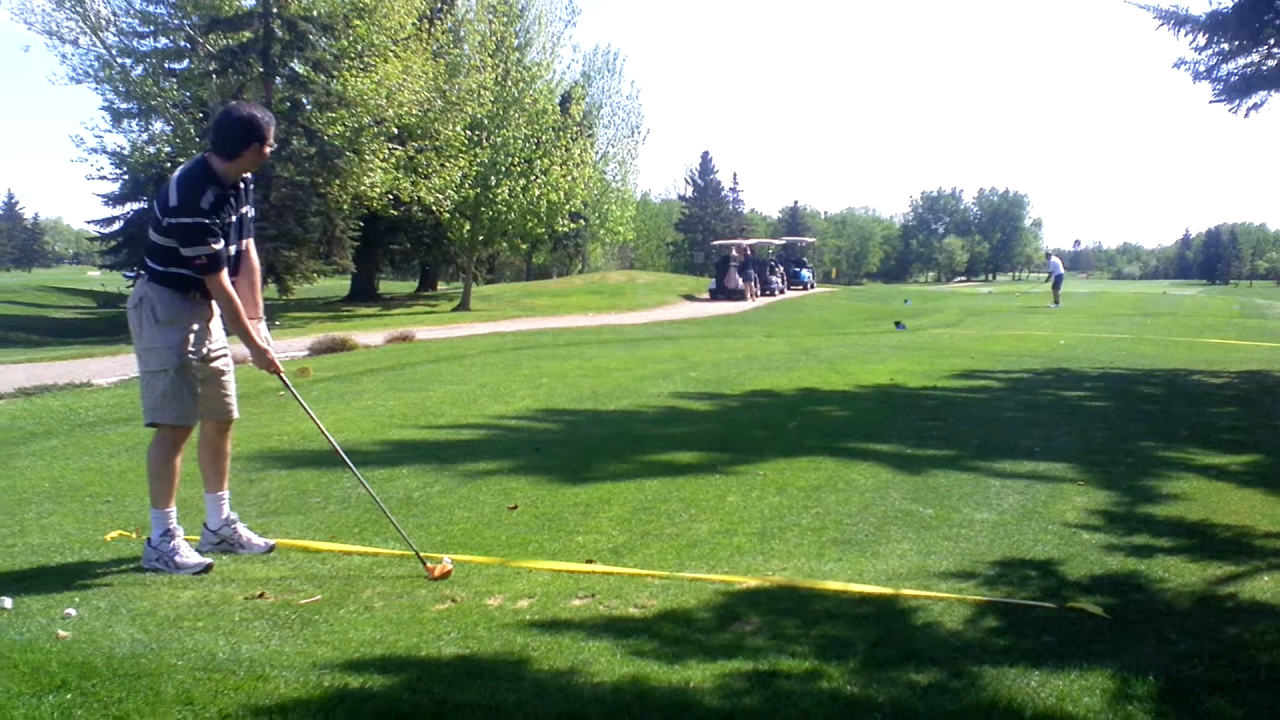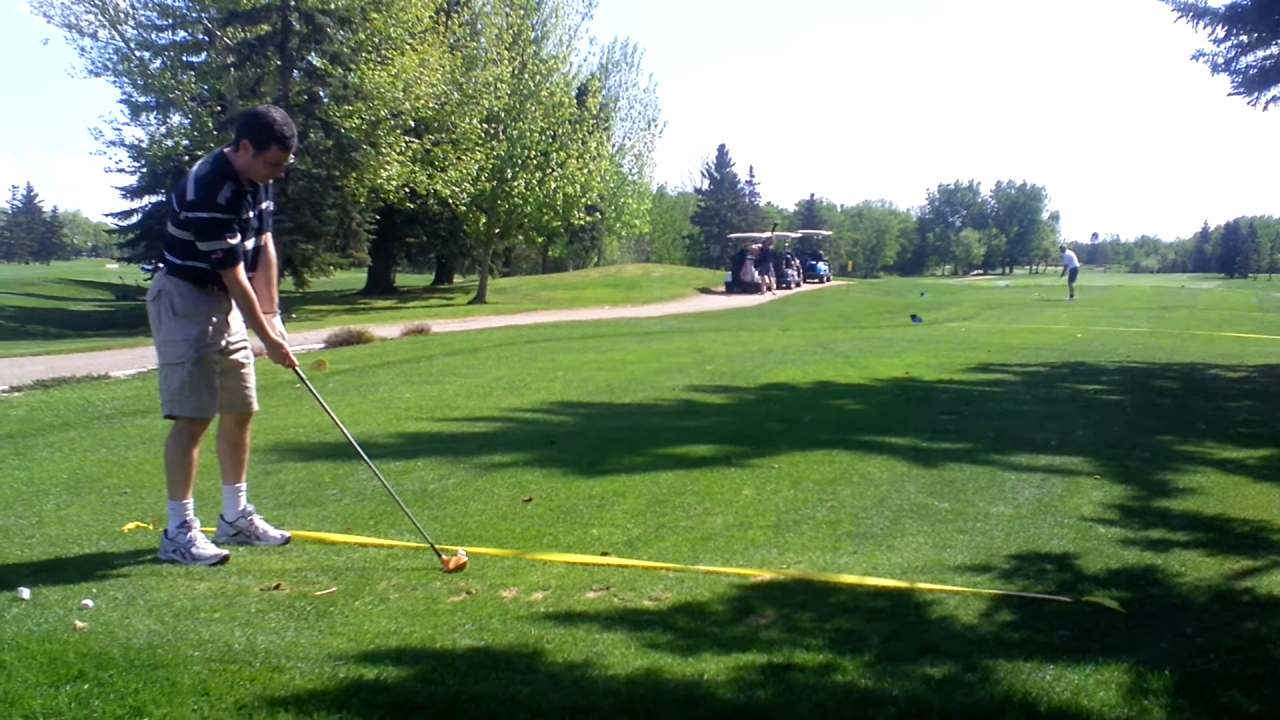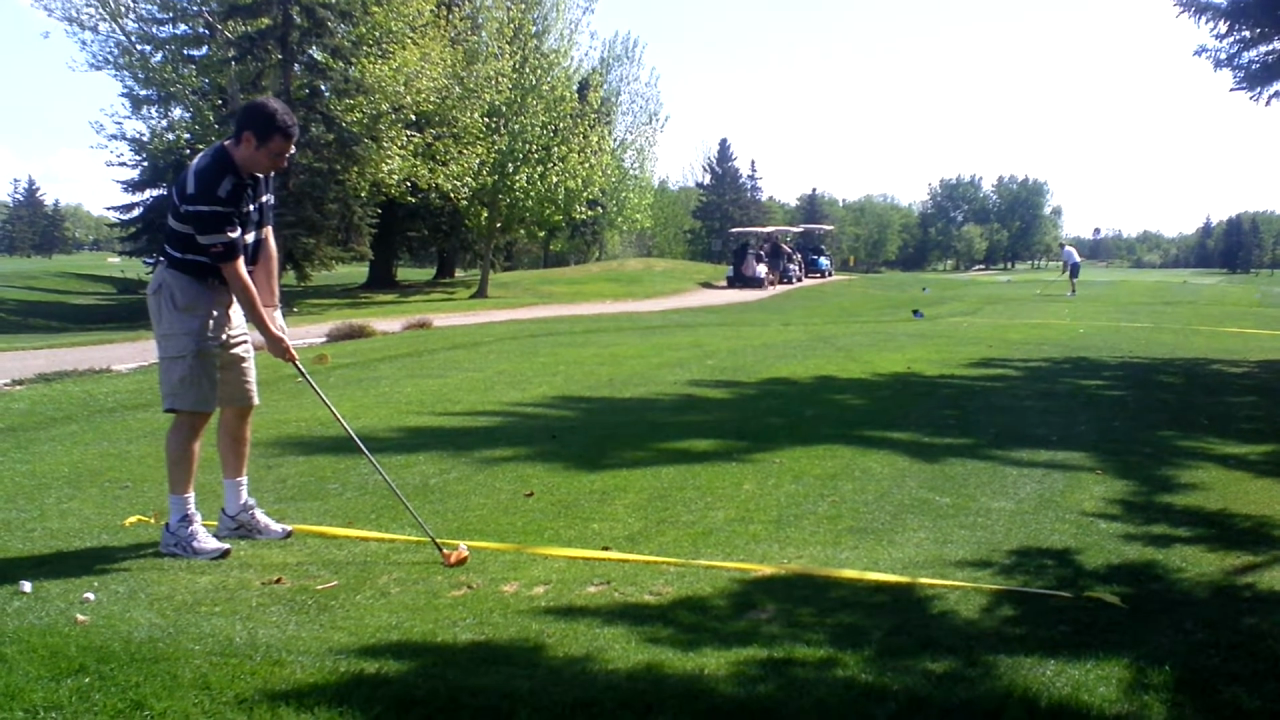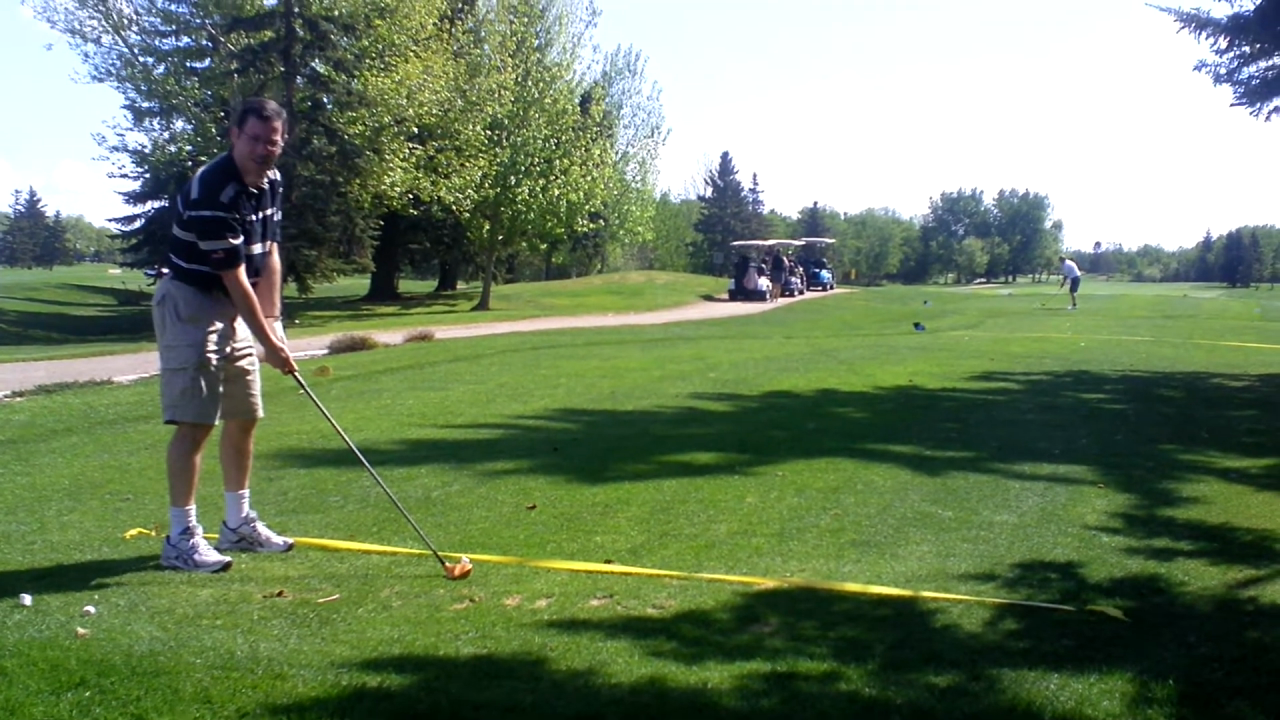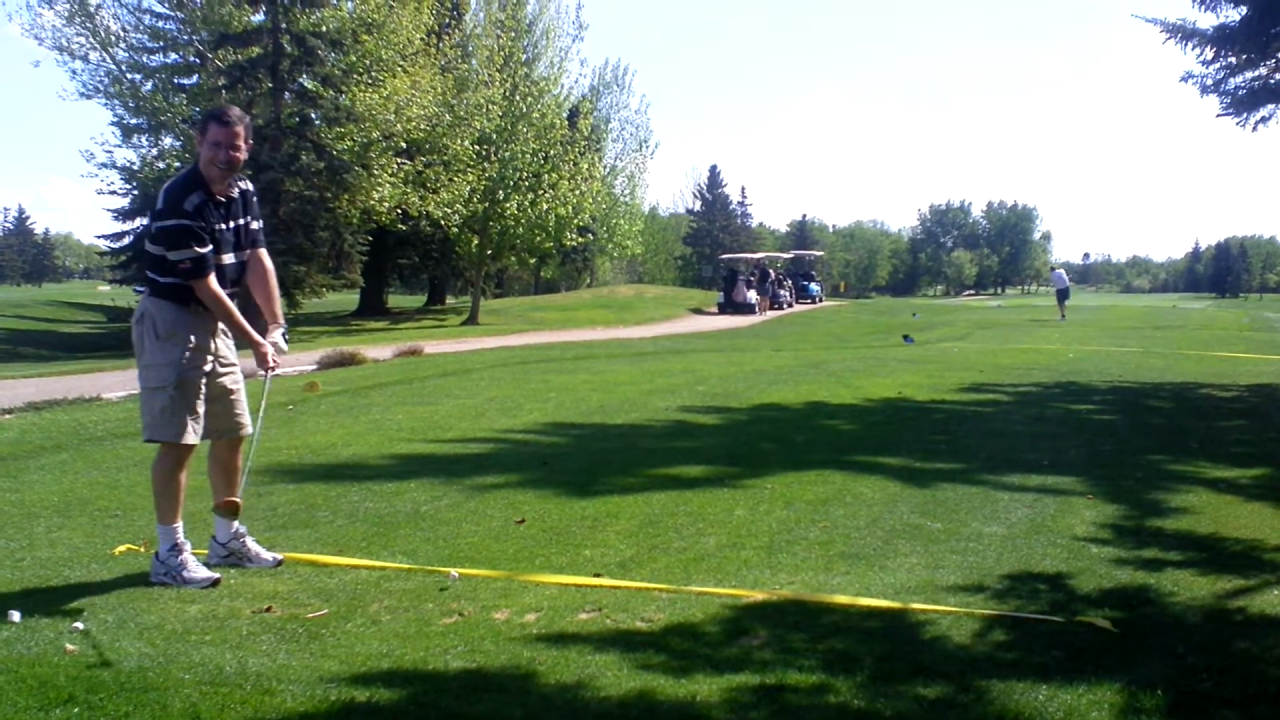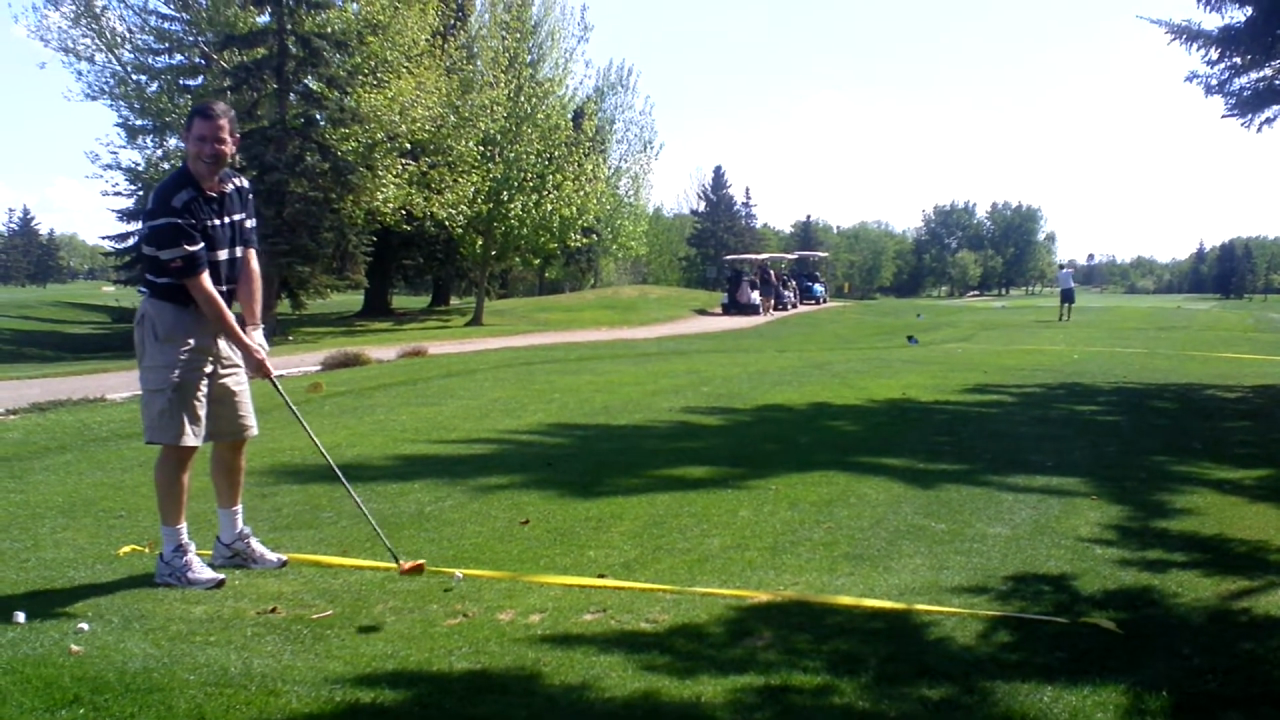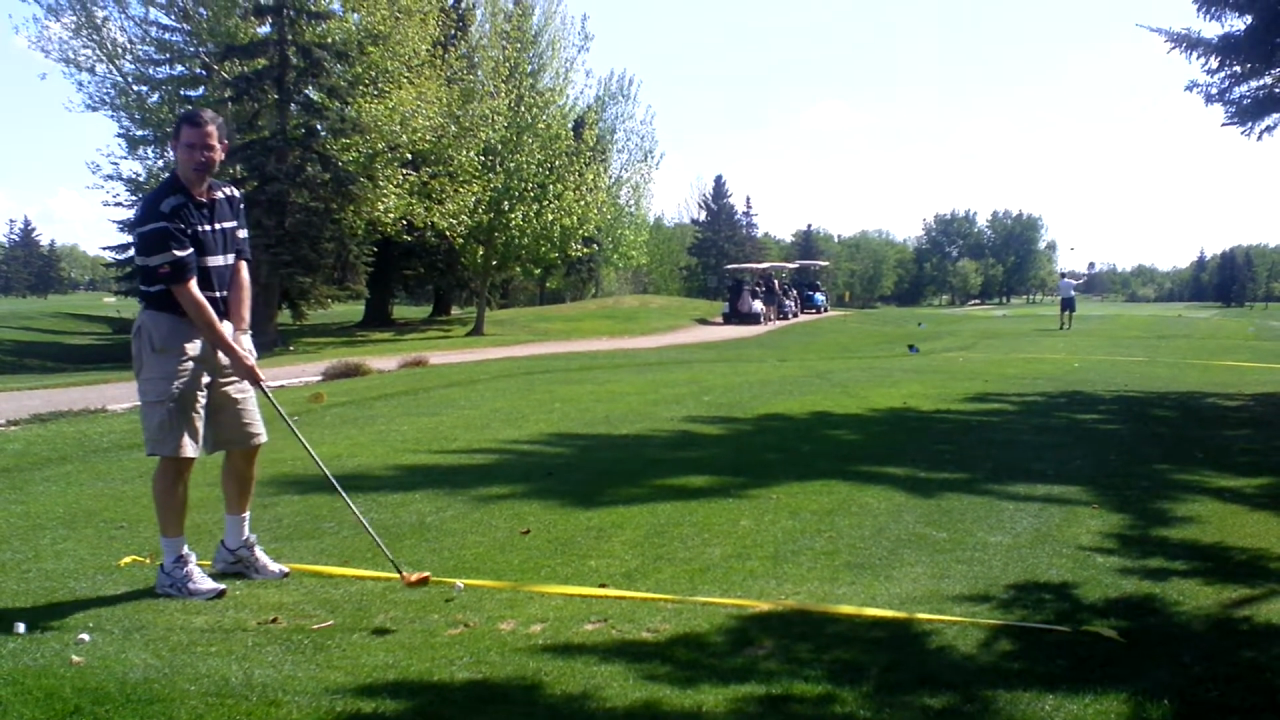
dt=0.7s
person 1, frame 1
left shoulder: (238, 183)
right shoulder: (192, 197)
left elbow: (245, 253)
right elbow: (219, 281)
left wrist: (257, 322)
right wrist: (253, 344)
left hip: (204, 306)
right hip: (166, 308)
left knee: (220, 419)
right knee: (175, 423)
left ankle: (219, 525)
right ankle: (162, 539)
person 1, frame 2
left shoulder: (257, 178)
right shoulder: (208, 191)
left elbow: (264, 247)
right elbow: (235, 276)
left wrist: (272, 316)
right wrist: (268, 338)
left hip: (223, 300)
right hip: (185, 301)
left knee: (239, 410)
right knee: (193, 416)
left ankle: (235, 516)
right ankle: (179, 530)
person 1, frame 3
left shoulder: (258, 171)
right shoulder: (208, 185)
left elbow: (264, 241)
right elbow: (235, 270)
left wrist: (273, 309)
right wrist: (269, 332)
left hip: (224, 294)
right hip: (185, 294)
left knee: (239, 404)
right knee: (193, 409)
left ankle: (237, 510)
right ankle: (180, 524)
person 1, frame 4
left shoulder: (269, 181)
right shoulder: (211, 191)
left elbow: (269, 256)
right elbow: (235, 278)
left wrist: (274, 323)
right wrist: (268, 342)
left hip: (231, 307)
right hip: (191, 305)
left knee: (243, 418)
right knee: (195, 421)
left ankle: (238, 523)
right ankle: (181, 537)
person 1, frame 5
left shoulder: (242, 192)
right shoulder: (179, 202)
left elbow: (257, 259)
right elbow: (206, 286)
left wrist: (275, 326)
right wrist: (253, 339)
left hip: (215, 322)
right hip: (170, 321)
left knee: (231, 434)
right knee: (176, 439)
left ankle: (228, 539)
right ankle: (170, 553)
person 1, frame 6
left shoulder: (239, 189)
right shoulder: (170, 202)
left elbow: (247, 263)
right elbow: (199, 286)
left wrist: (254, 330)
right wrist: (244, 347)
left hip: (219, 323)
right hip: (173, 324)
left knee: (234, 434)
right knee: (179, 442)
left ankle: (232, 539)
right ankle: (174, 554)
person 1, frame 7
left shoulder: (230, 199)
right shoulder: (159, 211)
left elbow: (239, 270)
right elbow: (188, 294)
left wrist: (242, 334)
right wrist: (233, 352)
left hip: (221, 333)
right hip: (171, 335)
left knee: (246, 441)
right knee: (176, 453)
left ankle: (236, 546)
right ankle: (174, 564)
